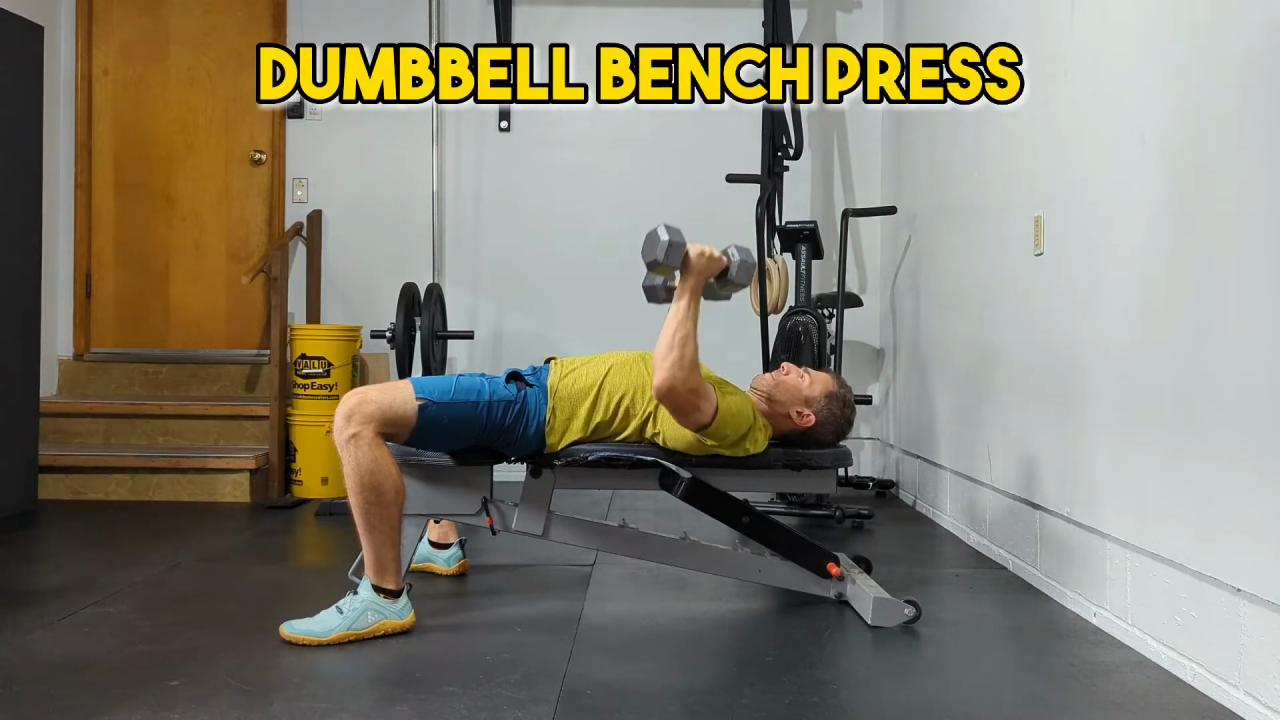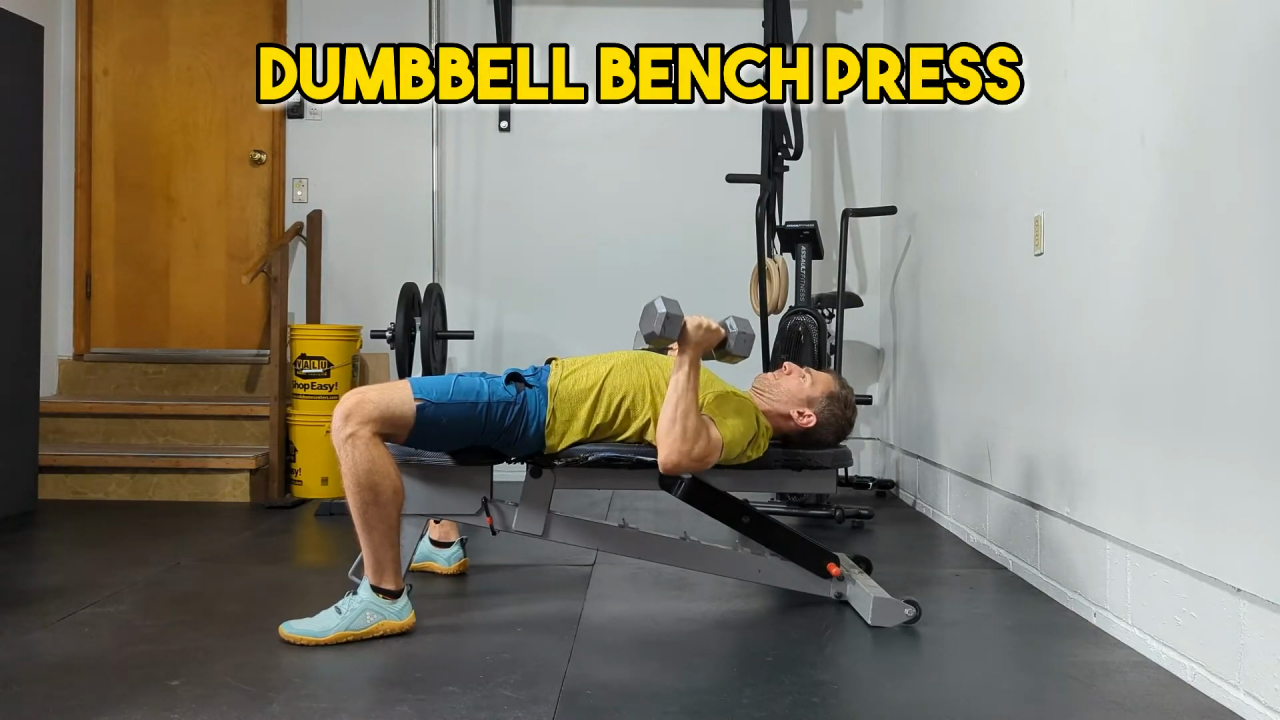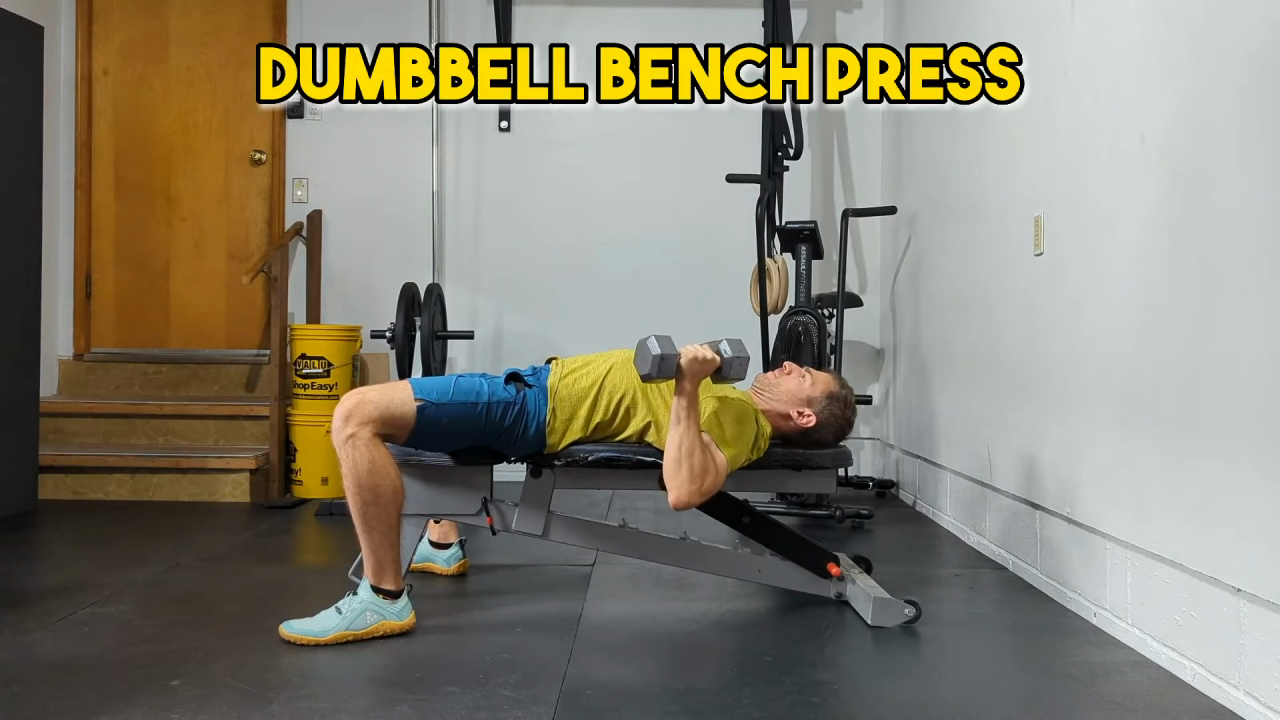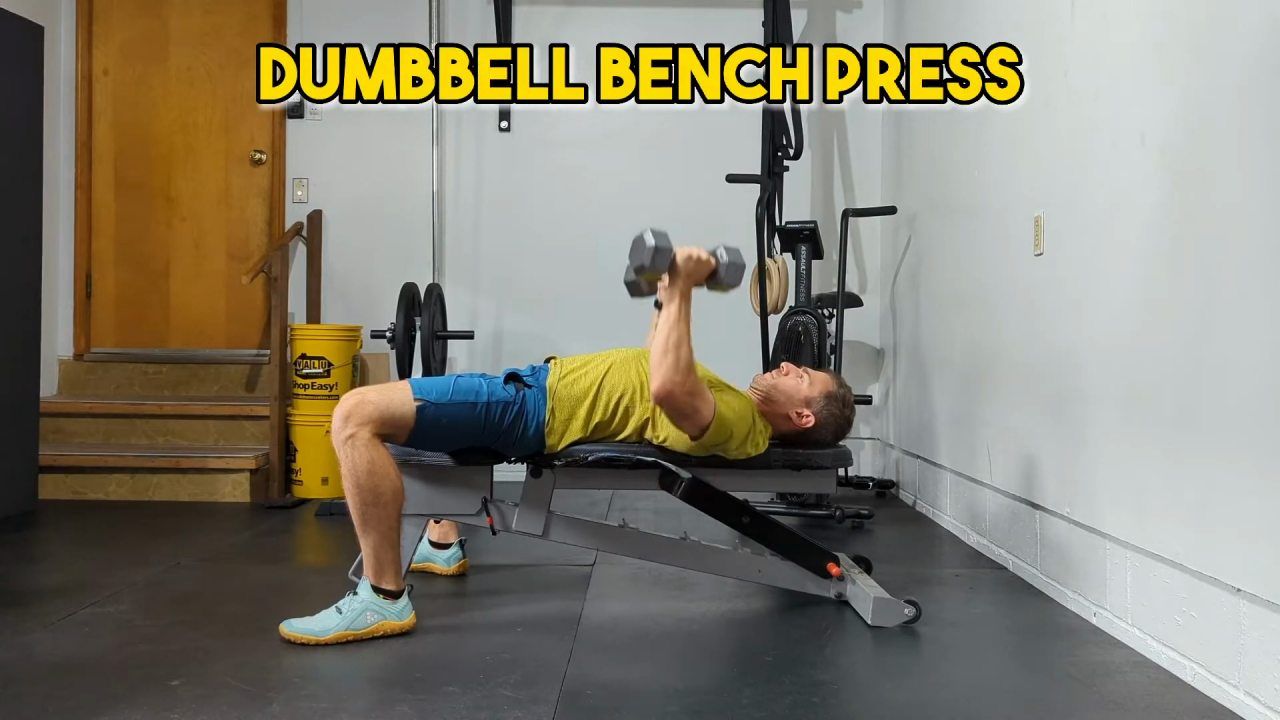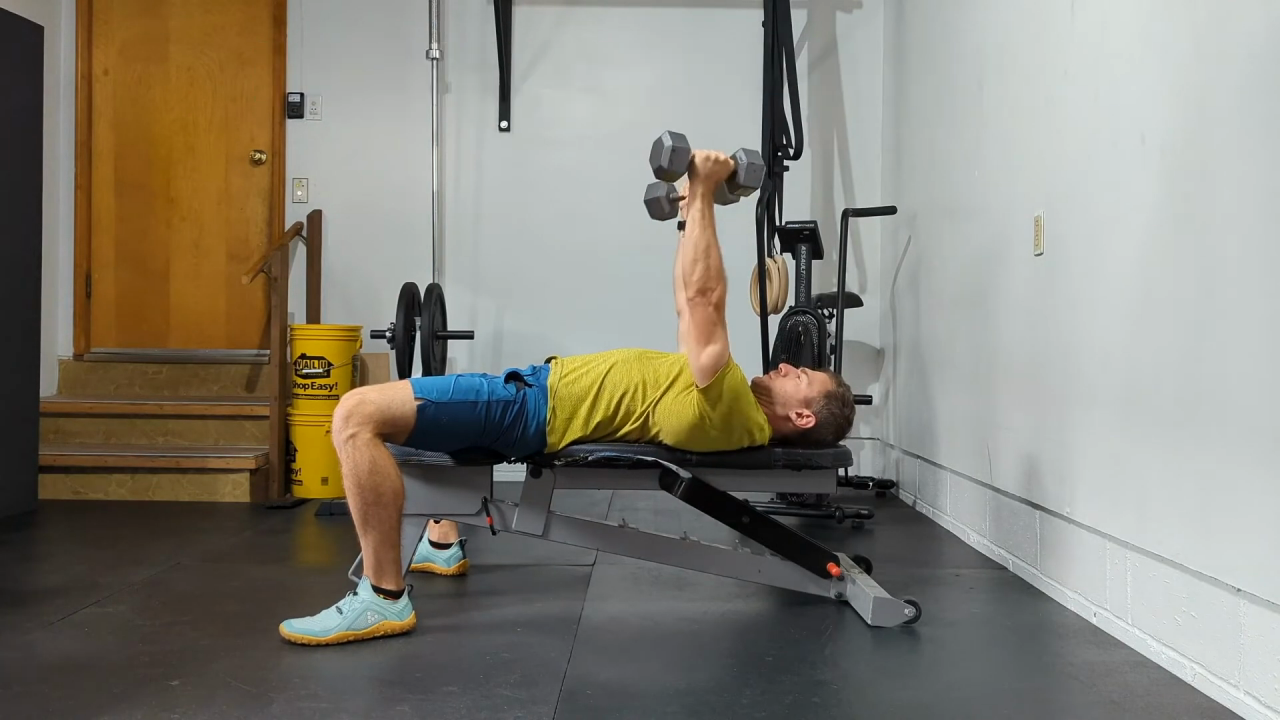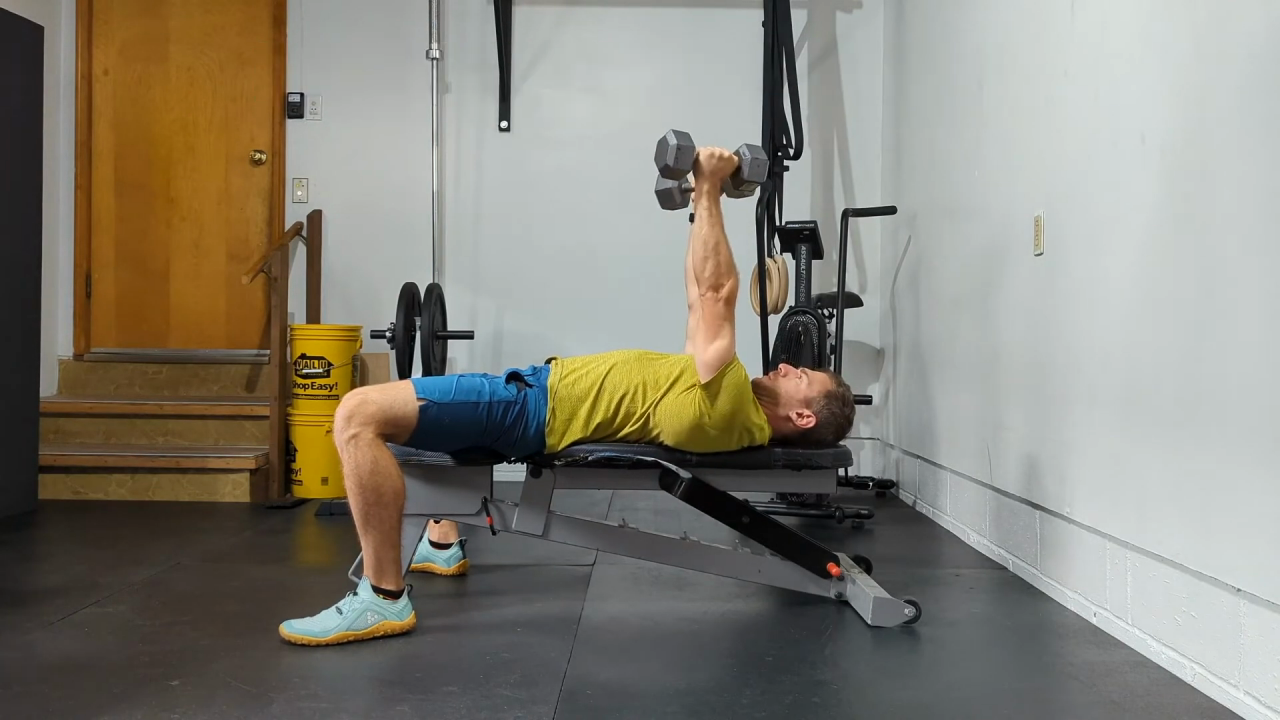
dt=0.5s
person 1, frame 1
left shoulder: (738, 423)
right shoulder: (738, 405)
left elbow: (667, 385)
right elbow: (676, 377)
left wrist: (691, 288)
right wrist: (688, 289)
left hip: (534, 407)
right hip: (544, 386)
left knee: (359, 415)
right knee: (420, 397)
left ankle: (384, 597)
right ankle: (441, 545)
person 1, frame 2
left shoulder: (743, 424)
right shoulder: (738, 408)
left elbow: (675, 455)
left wrist: (689, 357)
right wrist: (689, 349)
left hip: (537, 407)
left knee: (357, 414)
right knee: (418, 404)
left ankle: (383, 597)
right ankle: (442, 543)
person 1, frame 3
left shoulder: (739, 425)
right shoulder: (737, 406)
left elbow: (683, 492)
left wrist: (685, 391)
right wrist: (690, 380)
left hip: (535, 406)
left knee: (357, 413)
right knee: (419, 402)
left ankle: (383, 598)
right ankle: (441, 545)
person 1, frame 4
left shoulder: (736, 425)
right shoulder: (735, 405)
left elbow: (664, 386)
right elbow: (666, 366)
left wrist: (683, 289)
right wrist: (672, 291)
left hip: (534, 408)
left knee: (357, 417)
right knee: (413, 399)
left ankle: (384, 598)
right ankle: (442, 545)
person 1, frame 5
left shoulder: (728, 415)
right shoulder: (738, 405)
left elbow: (704, 297)
right elbow: (697, 303)
left wrist: (703, 195)
right wrist: (693, 212)
left hip: (533, 408)
right hip: (543, 385)
left knee: (357, 415)
right knee: (418, 401)
left ankle: (383, 598)
right ankle: (442, 544)
person 1, frame 6
left shoulder: (729, 415)
right shoulder: (739, 407)
left elbow: (716, 293)
right elbow: (705, 300)
left wrist: (709, 192)
right wrist: (702, 202)
left hip: (534, 409)
left knee: (360, 415)
right knee: (413, 403)
left ankle: (383, 599)
right ankle: (442, 543)
